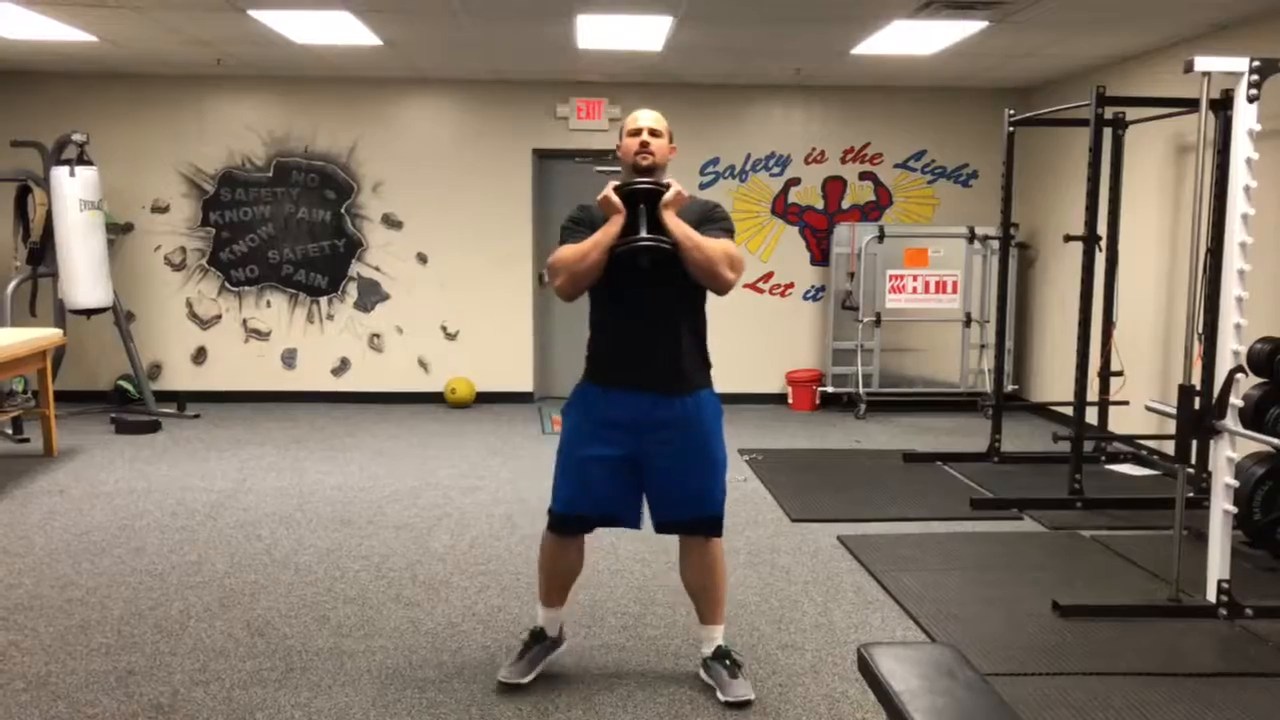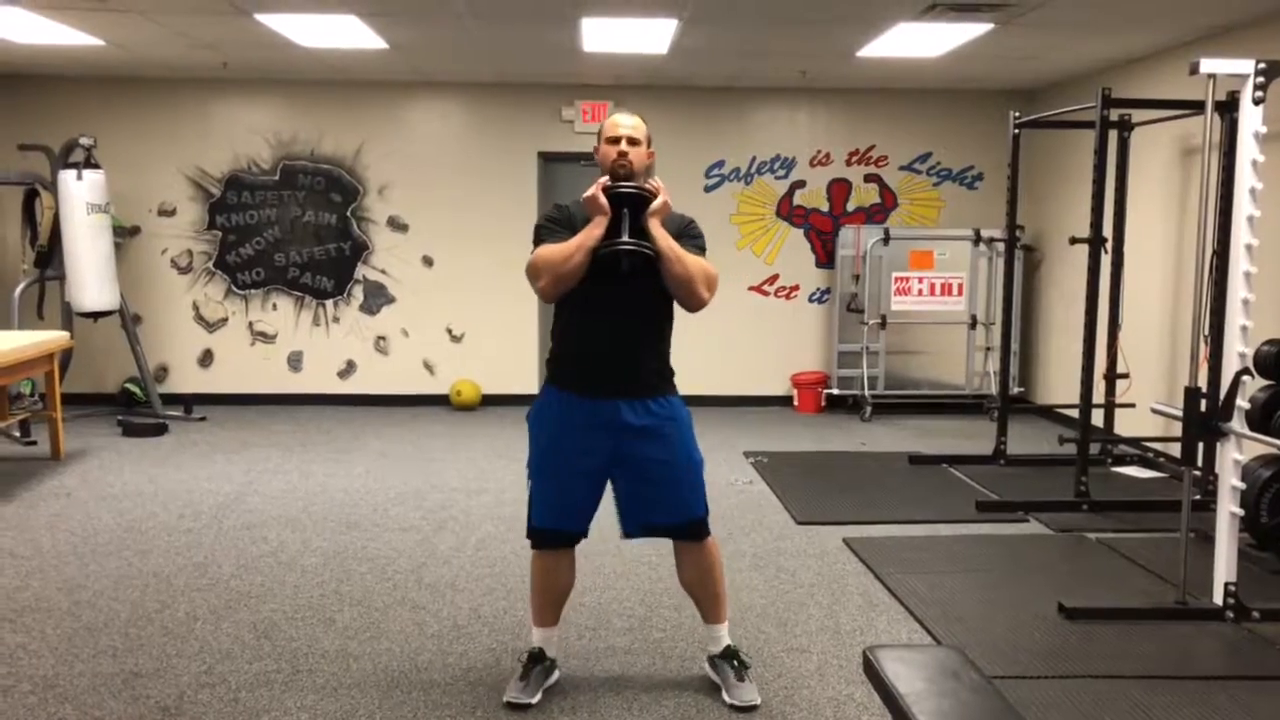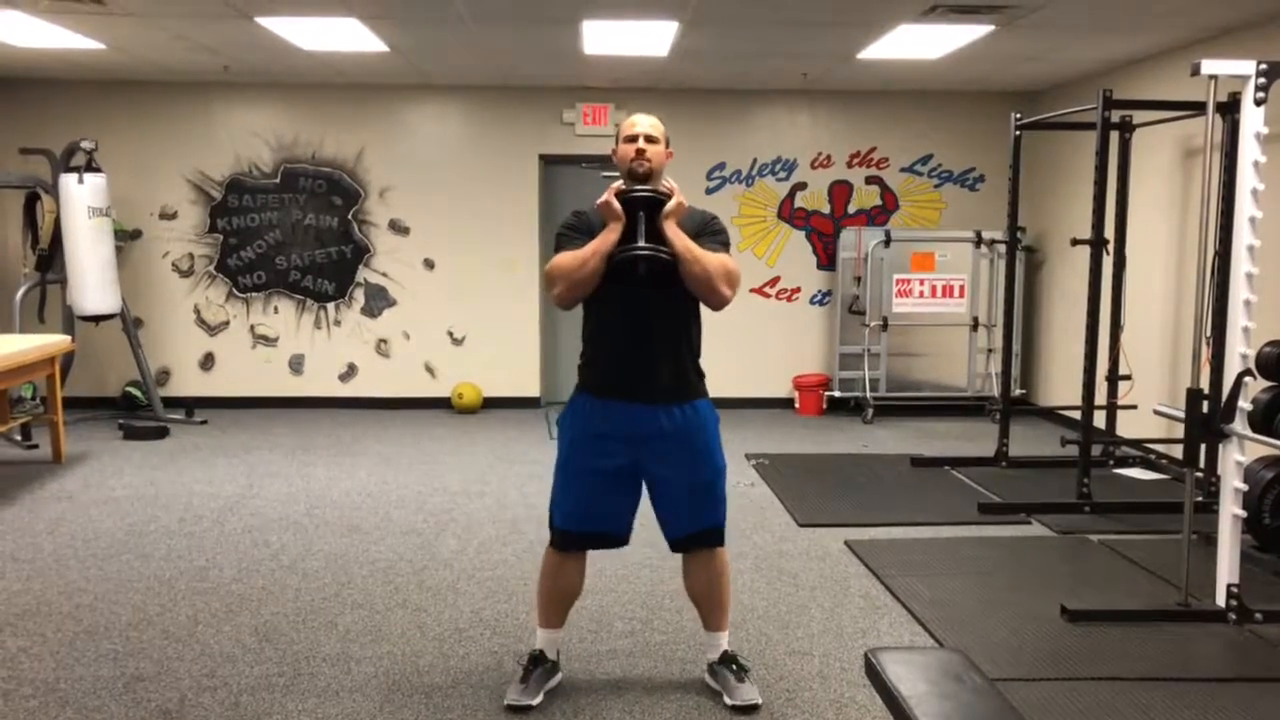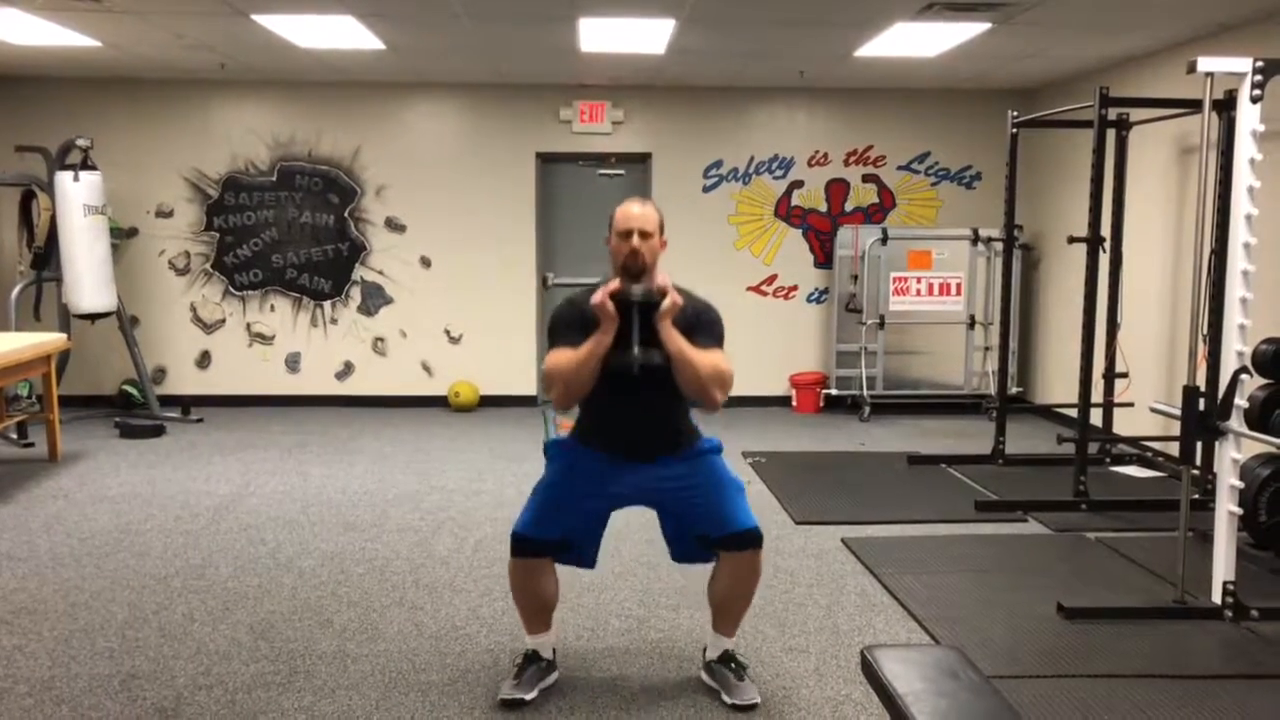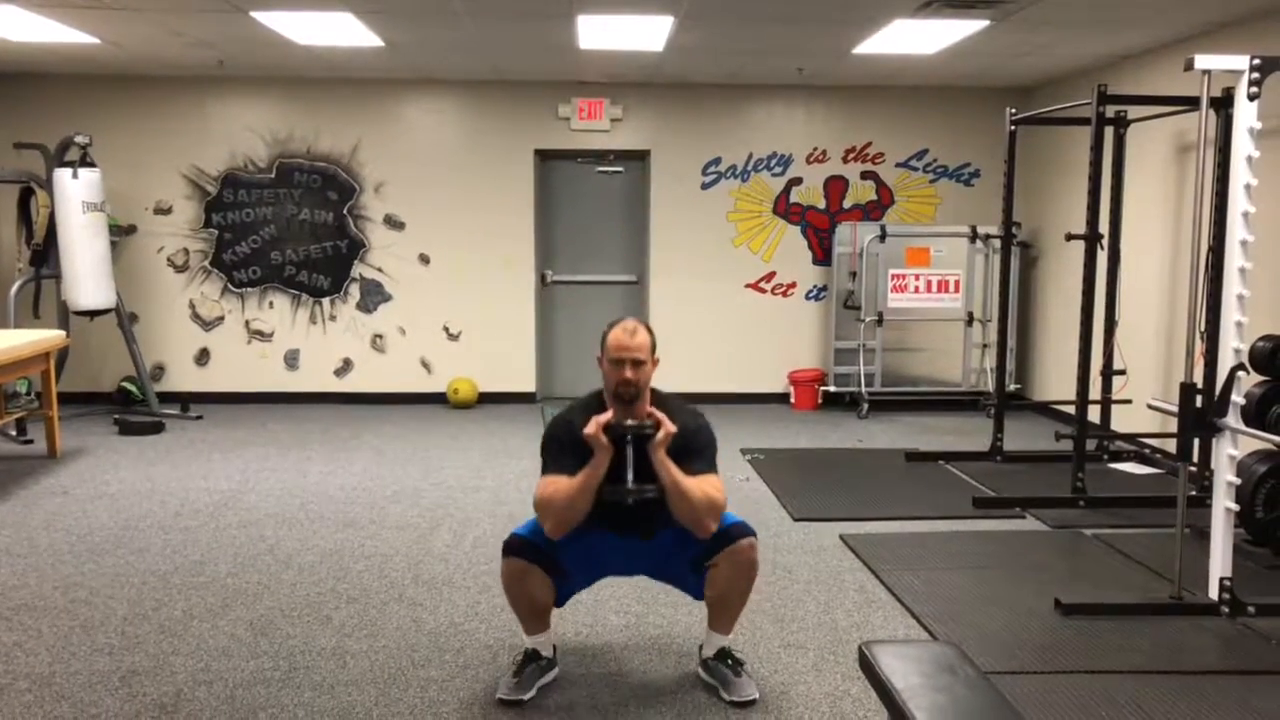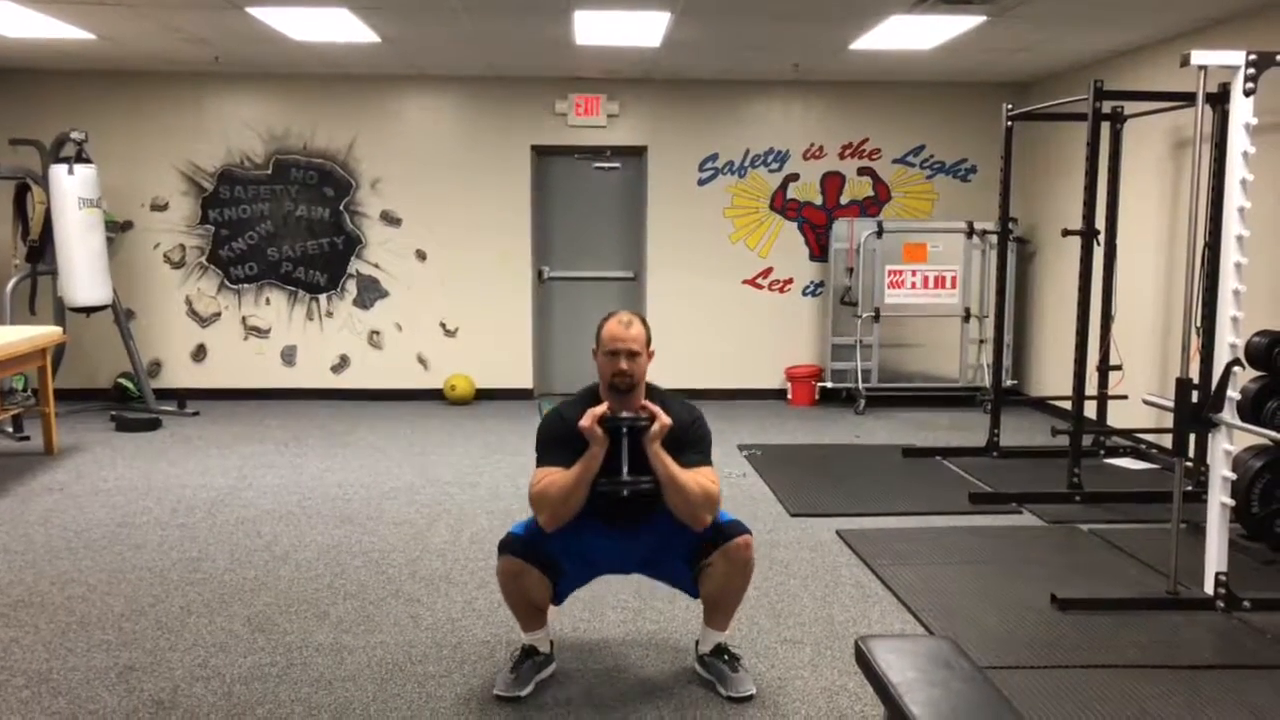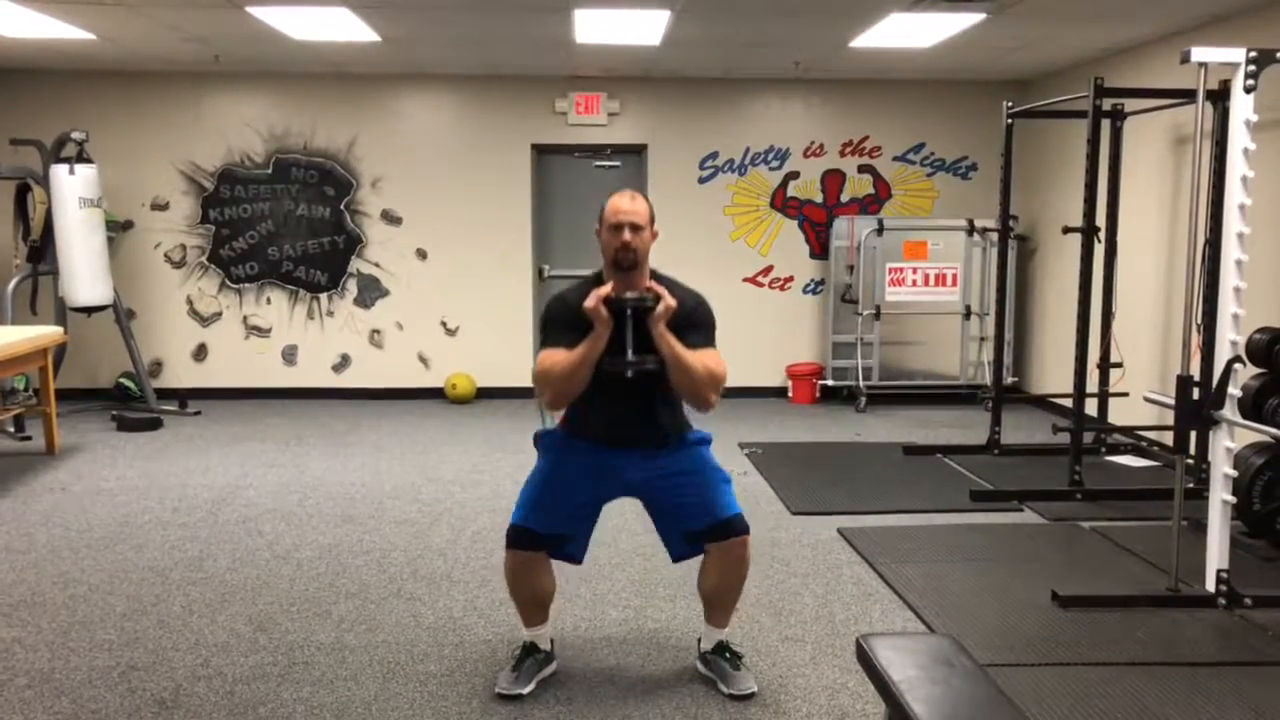
dt=0.5s
person 1, frame 1
left shoulder: (703, 213)
right shoulder: (591, 216)
left elbow: (725, 276)
right elbow: (563, 282)
left wrist: (670, 217)
right wrist: (616, 221)
left hip: (684, 398)
right hip: (604, 397)
left knee: (700, 526)
right knee: (567, 520)
left ankle: (714, 652)
right ankle: (546, 632)
person 1, frame 2
left shoulder: (678, 226)
right shoulder: (565, 217)
left elbow: (698, 295)
right elbow: (546, 281)
left wrist: (654, 225)
right wrist: (597, 221)
left hip: (653, 406)
right hip: (571, 403)
left knee: (692, 528)
right knee: (552, 534)
left ankle: (721, 650)
right ankle: (542, 655)
person 1, frame 3
left shoulder: (700, 223)
right shoulder: (586, 222)
left elbow: (721, 292)
right elbow: (563, 290)
left wrist: (671, 226)
right wrist: (614, 227)
left hip: (681, 409)
right hip: (599, 409)
left knee: (703, 538)
right knee: (568, 538)
left ankle: (720, 657)
right ankle: (544, 656)
person 1, frame 4
left shoulder: (695, 312)
right shoulder: (577, 311)
left elbow: (713, 395)
right elbow: (561, 395)
left wrist: (666, 327)
right wrist: (607, 329)
left hip: (679, 456)
right hip: (595, 455)
left knee: (743, 541)
right knee: (528, 543)
left ankle: (719, 655)
right ankle: (540, 655)
person 1, frame 5
left shoulder: (687, 425)
right shoulder: (570, 426)
left elbow: (707, 523)
right elbow: (553, 525)
left wrist: (660, 456)
right wrist: (600, 457)
left hip: (666, 535)
right hip: (591, 535)
left knee: (741, 546)
right knee: (518, 555)
left ankle: (715, 653)
right ankle: (539, 653)
person 1, frame 6
left shoulder: (682, 418)
right shoulder: (565, 420)
left elbow: (701, 515)
right elbow: (548, 517)
left wrist: (655, 449)
right wrist: (595, 450)
left hip: (662, 532)
right hip: (584, 534)
left knee: (736, 545)
right knee: (514, 555)
left ankle: (712, 649)
right ankle: (537, 649)
person 1, frame 7
left shoulder: (685, 303)
right shoulder: (569, 304)
left elbow: (707, 394)
right elbow: (552, 395)
left wrist: (660, 330)
right wrist: (601, 331)
left hip: (669, 448)
right hip: (583, 448)
left knee: (731, 538)
right knee: (524, 542)
left ankle: (714, 647)
right ankle: (537, 647)
